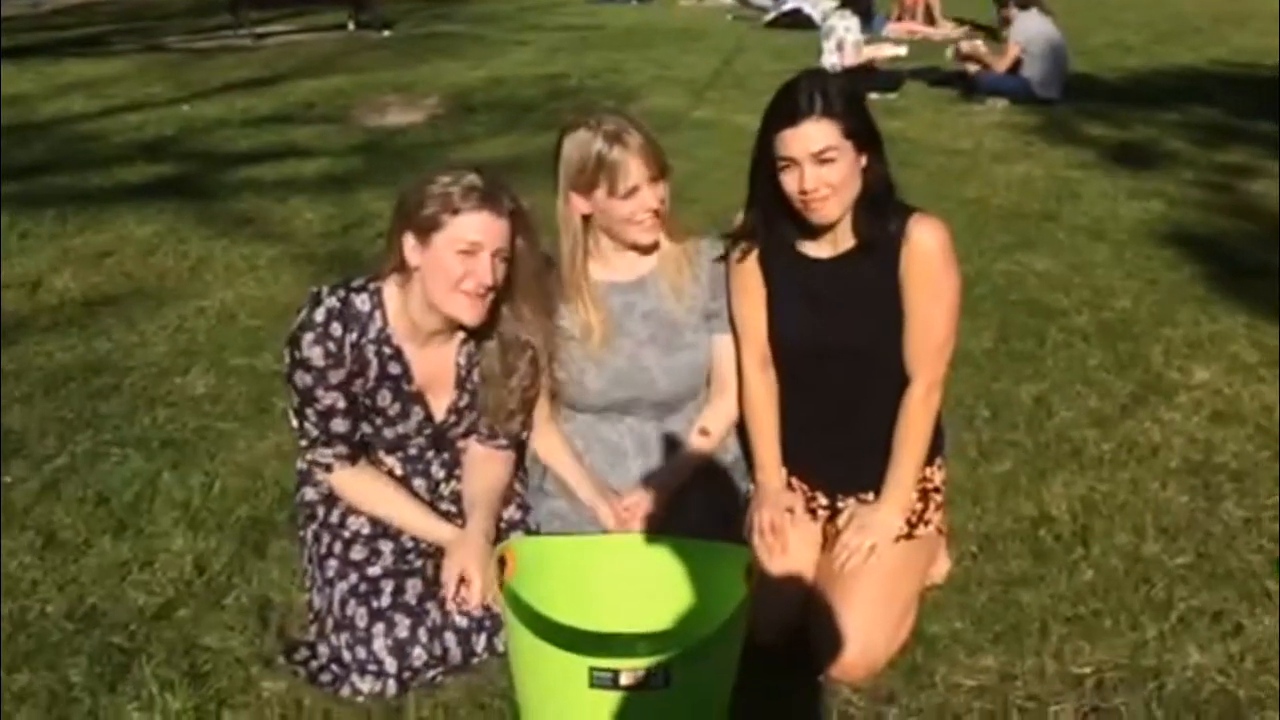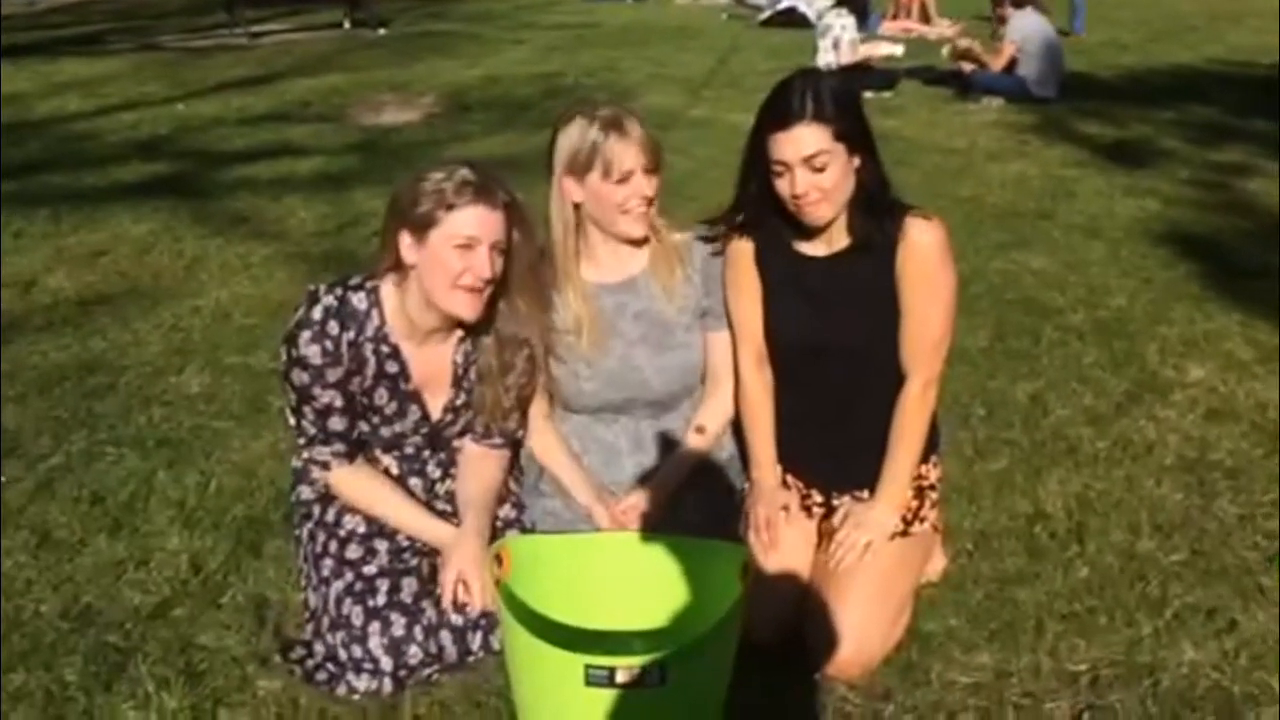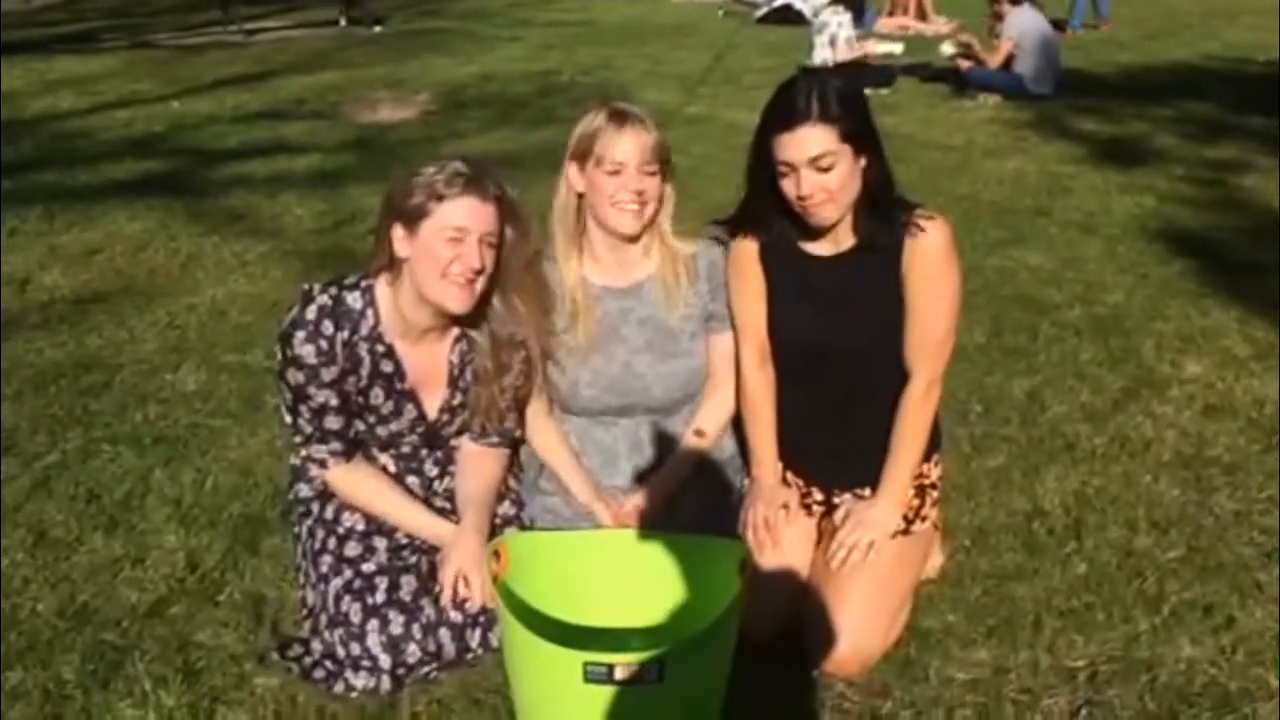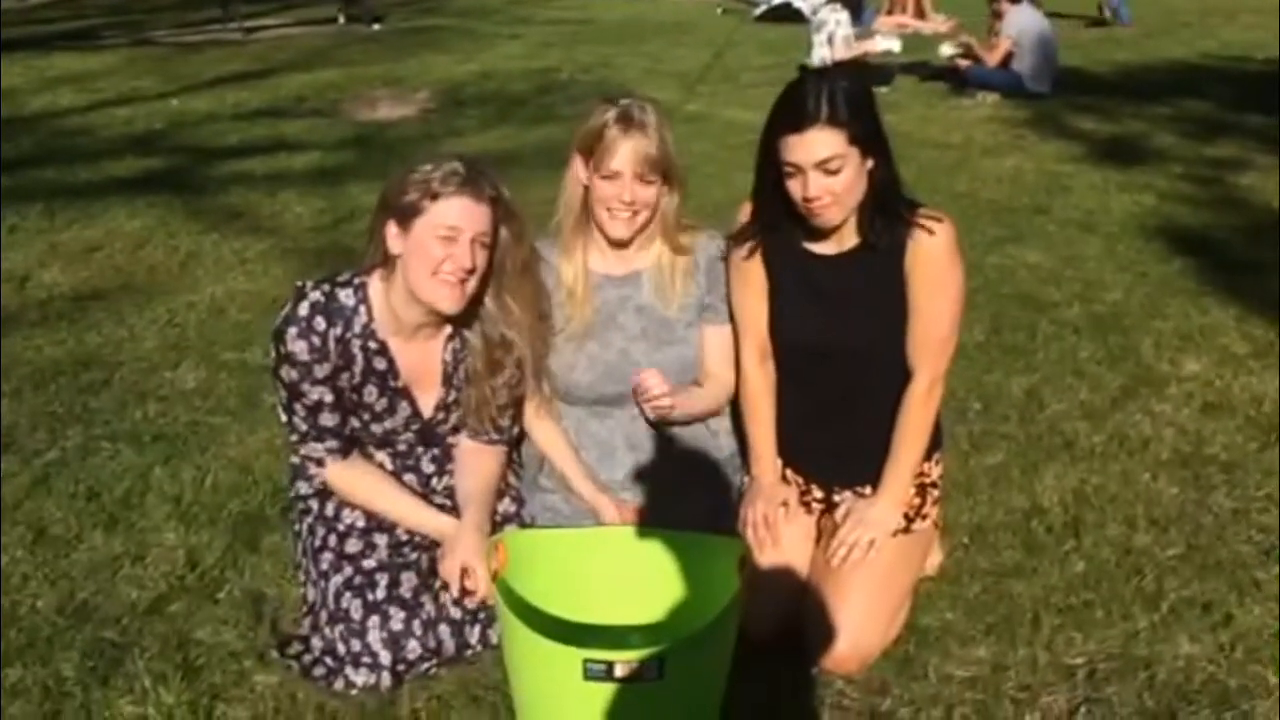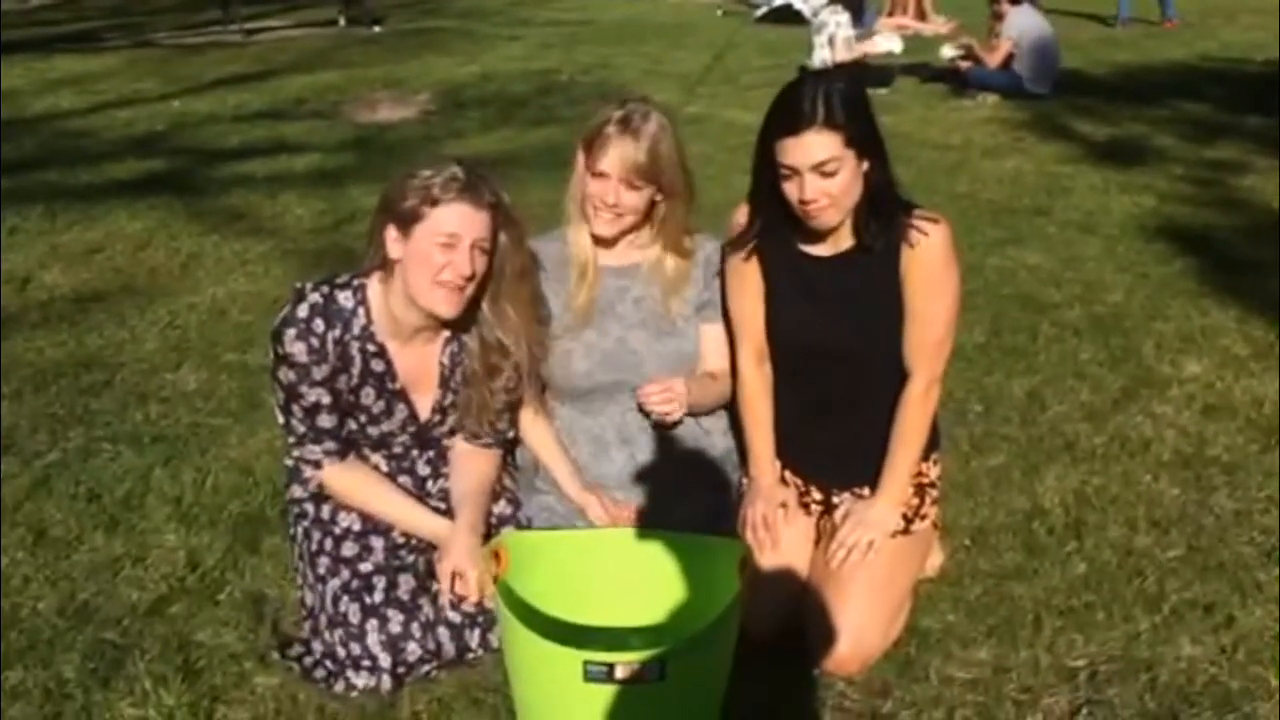
dt=0.3s
person 1, frame 1
left shoulder: (917, 240)
right shoulder: (758, 239)
left elbow: (924, 383)
right elbow: (758, 365)
left wrist: (888, 509)
right wrist: (769, 482)
left hip: (891, 474)
right hip: (798, 471)
left knee: (848, 656)
right knee: (762, 629)
left ankle: (915, 551)
person 1, frame 2
left shoulder: (914, 239)
right shoulder: (749, 236)
left elbow: (920, 380)
right elbow: (754, 364)
left wrist: (884, 506)
right wrist: (764, 481)
left hip: (886, 470)
right hip: (792, 467)
left knee: (843, 654)
right knee: (758, 626)
left ankle: (911, 547)
right ankle: (832, 552)
person 1, frame 3
left shoulder: (920, 239)
right shoulder: (755, 232)
left elbow: (923, 380)
right elbow: (755, 360)
left wrist: (885, 505)
right wrist: (764, 479)
left hip: (889, 468)
right hip: (793, 466)
left knee: (841, 653)
right knee: (755, 624)
left ankle: (910, 545)
right ankle: (828, 544)
person 1, frame 4
left shoulder: (923, 240)
right shoulder: (759, 229)
left elbow: (925, 379)
right elbow: (755, 358)
left wrist: (887, 504)
right wrist: (764, 477)
left hip: (889, 466)
right hip: (792, 462)
left knee: (841, 650)
right knee: (754, 622)
left ankle: (908, 542)
right ankle: (821, 543)
person 1, frame 5
left shoulder: (919, 241)
right shoulder: (754, 229)
left elbow: (923, 380)
right elbow: (752, 359)
left wrist: (885, 504)
right wrist: (763, 478)
left hip: (887, 467)
right hip: (790, 464)
left knee: (841, 652)
right knee: (753, 622)
left ankle: (908, 545)
right ankle: (827, 544)
person 2, frame 1
left shoulder: (507, 328)
right shoulder: (332, 326)
left elbow: (492, 443)
right elbow: (339, 466)
left wrist: (478, 534)
right wrist: (451, 538)
left hip: (467, 498)
right hip: (360, 503)
right knee: (390, 650)
person 2, frame 2
left shoulder: (504, 324)
right shoulder: (329, 325)
left elbow: (487, 443)
right elbow: (337, 465)
left wrist: (473, 535)
right wrist: (447, 539)
left hip: (464, 499)
right hip: (357, 503)
right knee: (384, 651)
person 2, frame 3
left shoulder: (501, 324)
right shoulder: (324, 324)
left elbow: (485, 441)
right elbow: (334, 464)
left wrist: (472, 532)
right wrist: (445, 536)
left hip: (462, 497)
right hip: (353, 503)
right knee: (383, 648)
person 2, frame 4
left shoulder: (494, 322)
right shoulder: (317, 321)
left elbow: (484, 439)
right elbow: (332, 461)
left wrist: (473, 526)
right wrist: (446, 530)
left hip: (461, 495)
right hip: (353, 500)
right knee: (382, 647)
person 2, frame 5
left shoulder: (490, 325)
right shoulder: (315, 322)
left elbow: (479, 440)
right elbow: (326, 463)
left wrist: (467, 530)
right wrist: (442, 533)
left hip: (457, 498)
right hip: (350, 502)
right knee: (380, 651)
person 3, frame 1
left shoulder: (706, 266)
left elbow: (728, 394)
right elbow: (537, 417)
left wrist: (663, 487)
right wrist: (595, 498)
left hip: (695, 498)
person 3, frame 2
left shoulder: (698, 262)
left elbow: (723, 388)
right elbow: (534, 416)
left wrist: (662, 486)
right wrist: (592, 502)
left hip: (691, 493)
right hip: (574, 504)
person 3, frame 3
left shoulder: (704, 266)
right shoulder: (541, 280)
left elbow: (723, 388)
right elbow: (535, 411)
left wrist: (663, 484)
right wrist: (592, 500)
left hip: (691, 491)
right hip: (572, 498)
person 3, frame 4
left shoulder: (704, 259)
right shoulder: (542, 271)
left elbow: (721, 384)
right elbow: (534, 404)
left wrist: (674, 402)
right wrist: (592, 494)
left hip: (690, 486)
right hip: (574, 491)
person 3, frame 5
left shoulder: (700, 260)
right shoulder: (539, 266)
left elbow: (721, 388)
right elbow: (522, 401)
left wrist: (687, 393)
right wrist: (578, 491)
left hip: (688, 485)
right hip: (569, 494)
